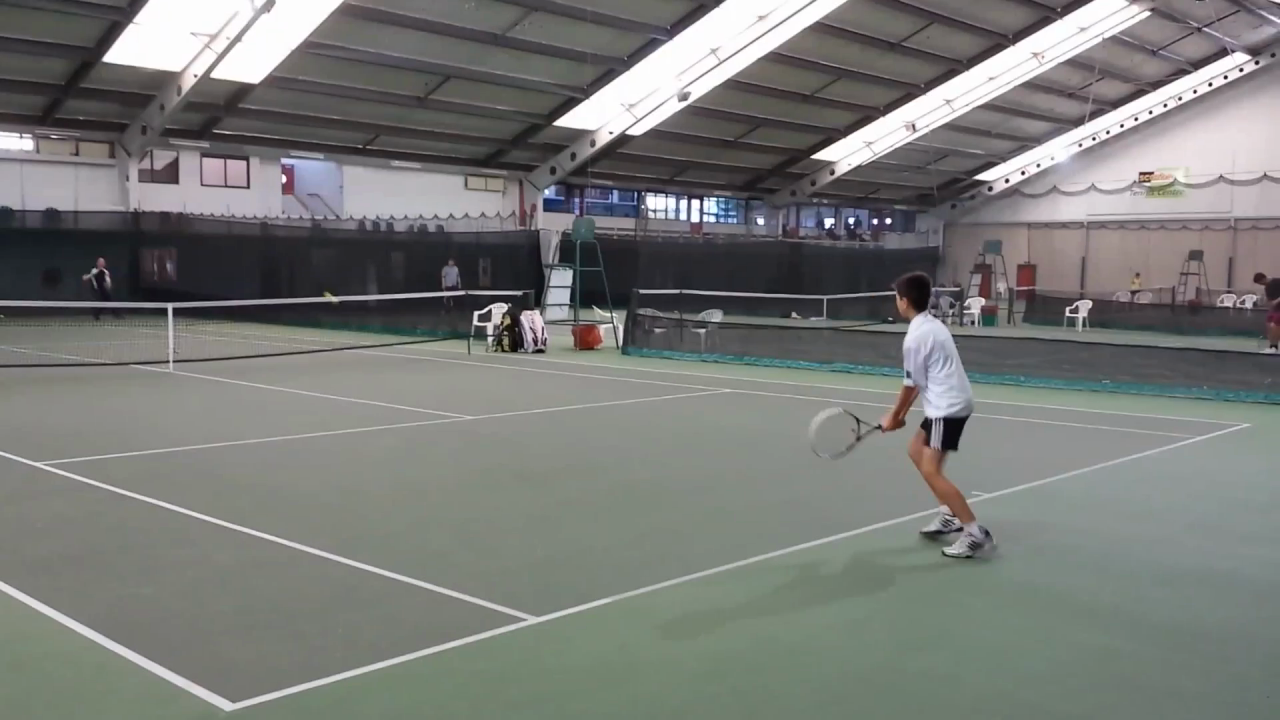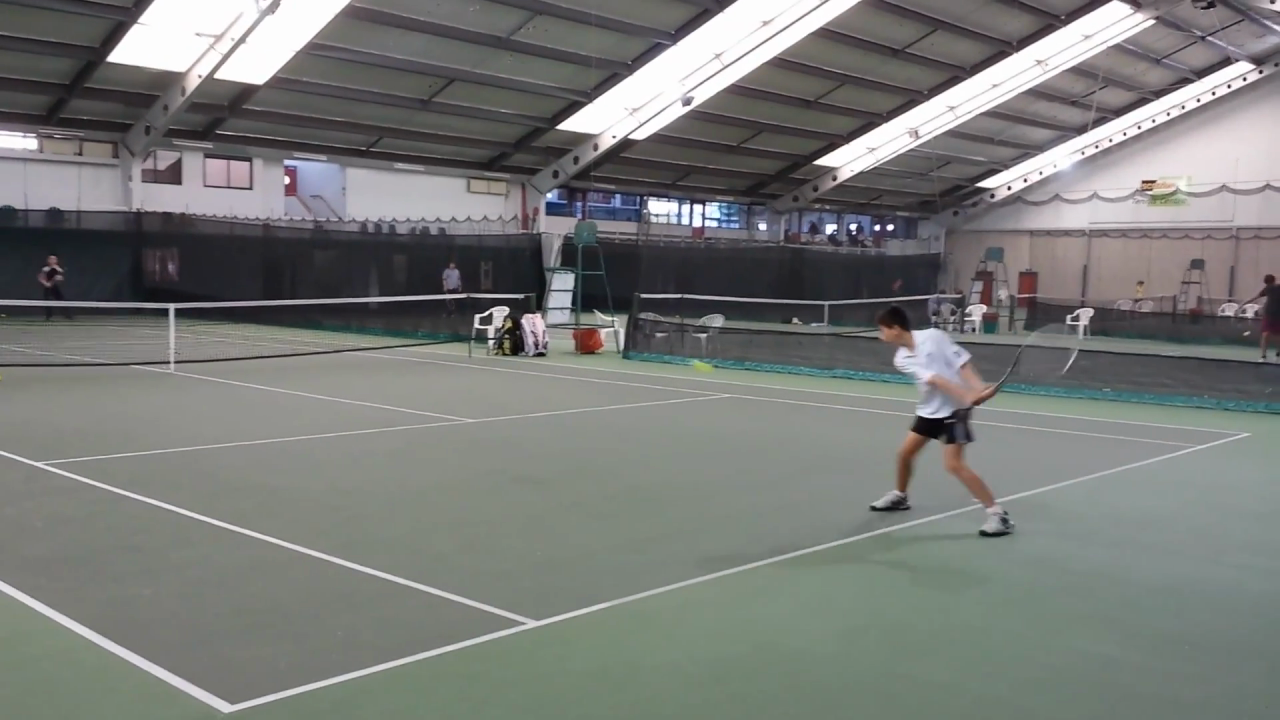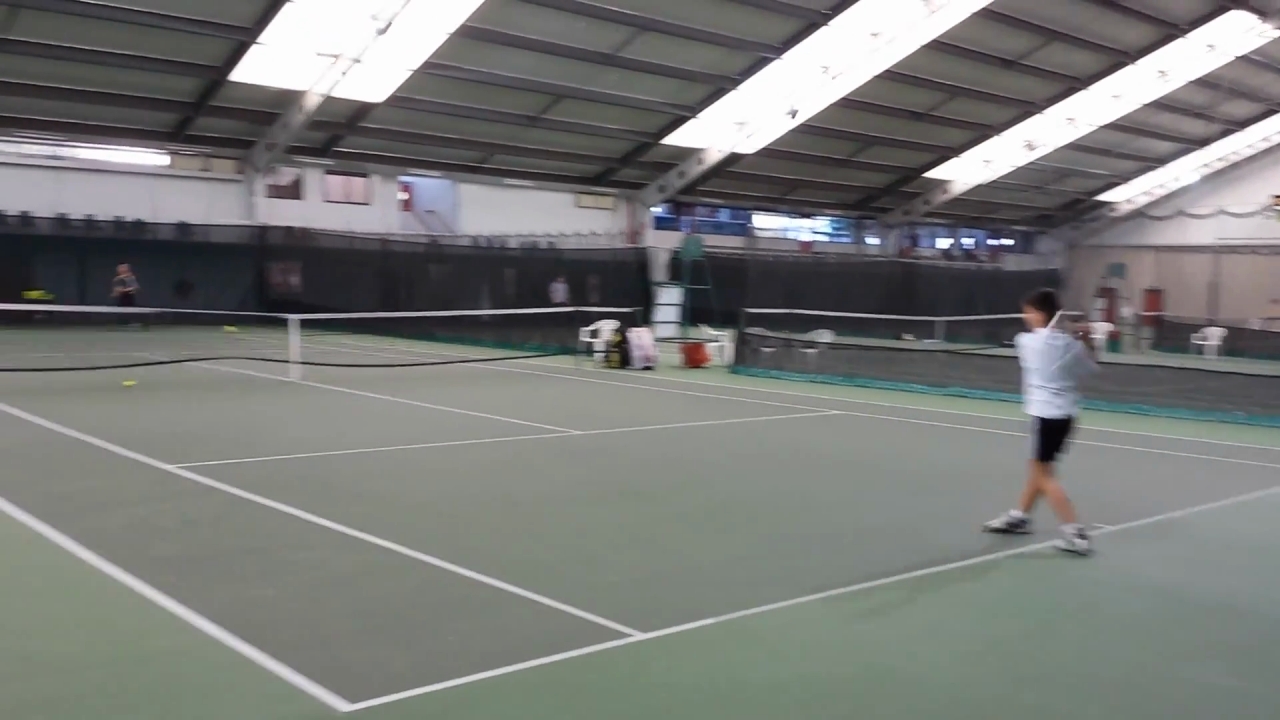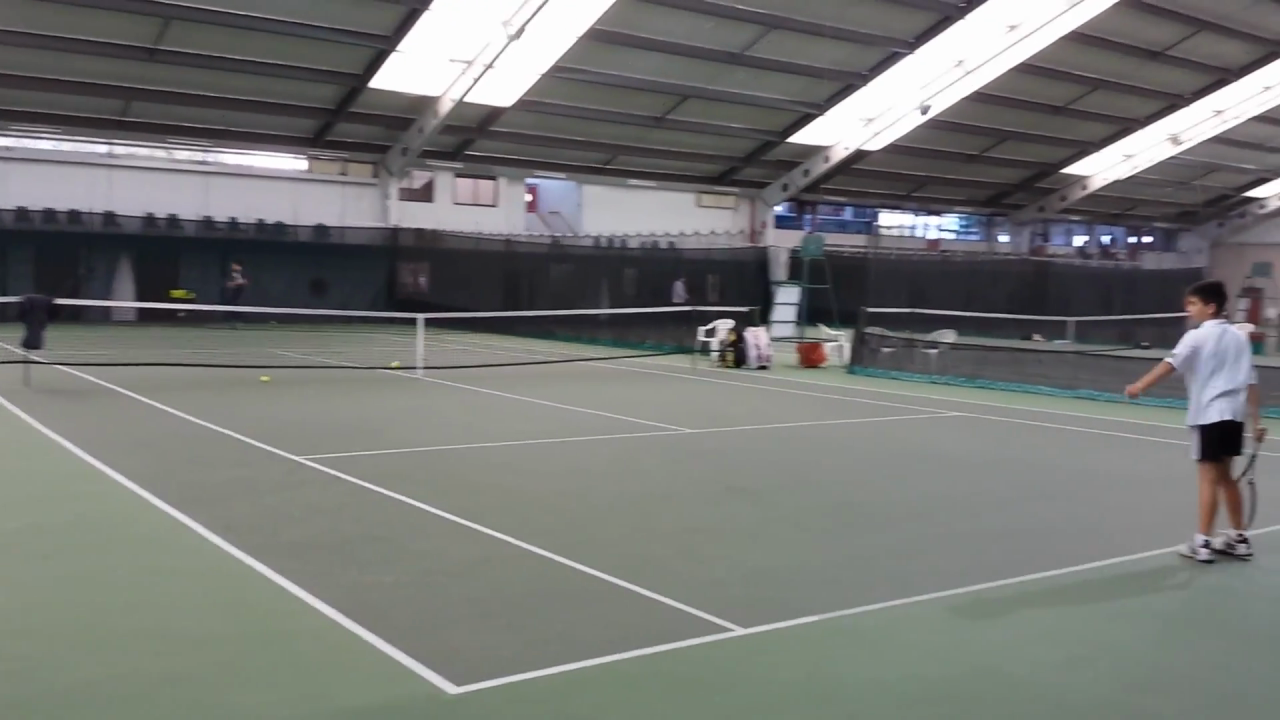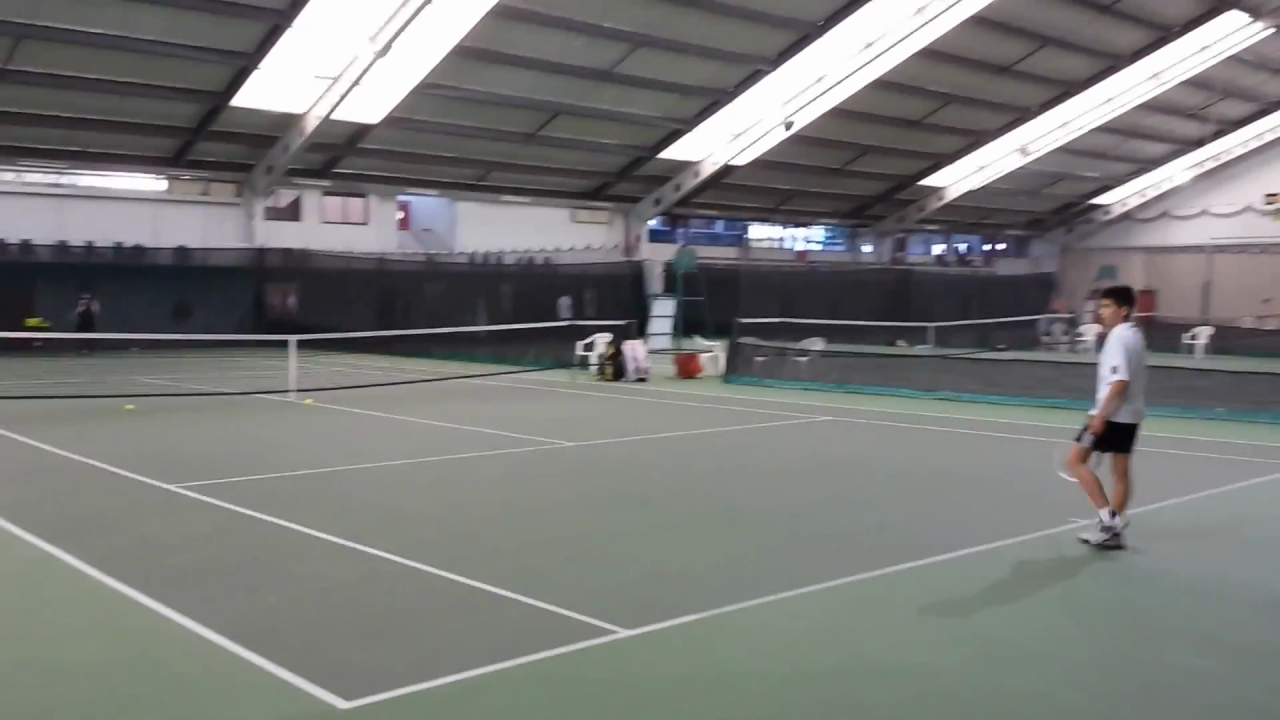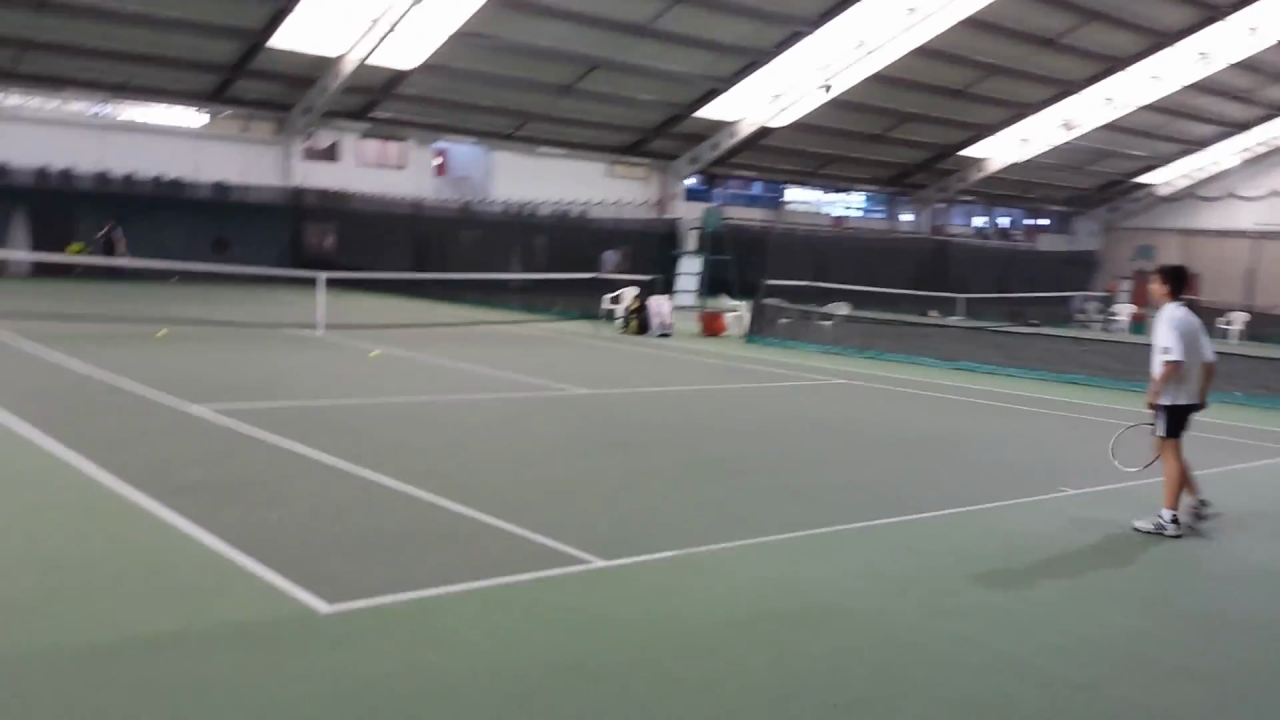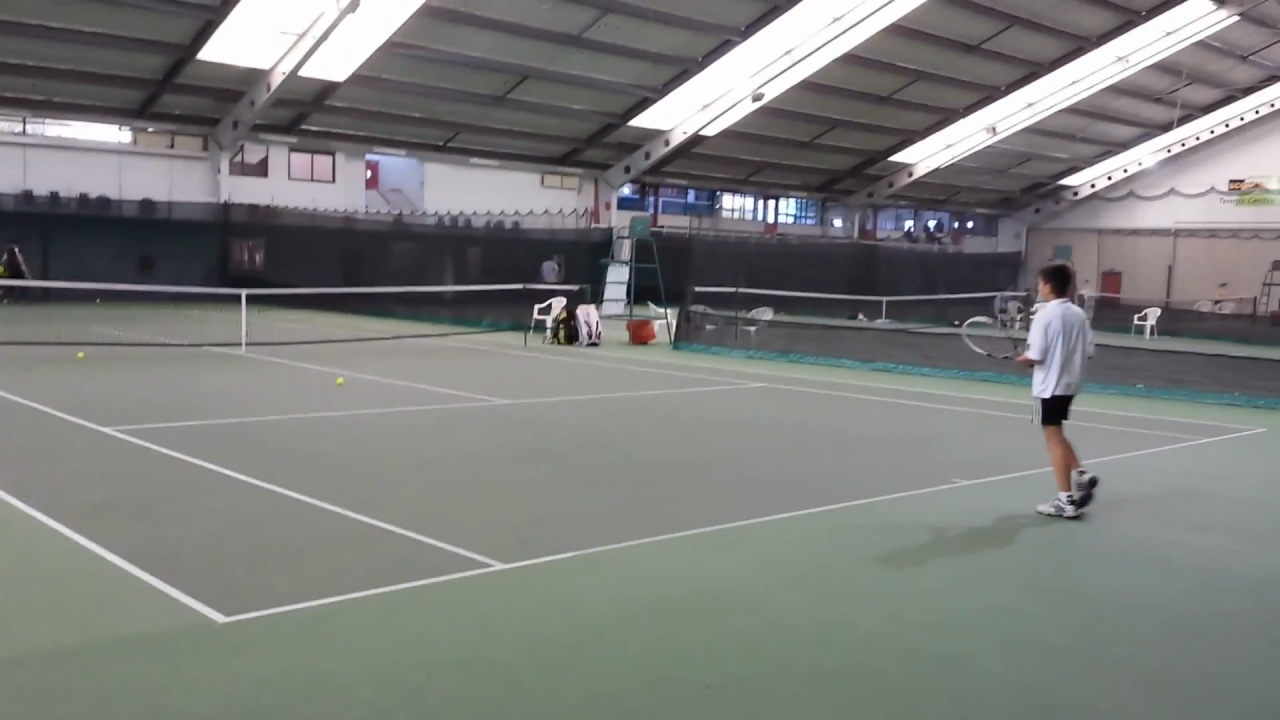
dt=0.7s
person 1, frame 1
left shoulder: (916, 336)
right shoulder: (932, 325)
left elbow: (912, 383)
left wrist: (895, 415)
right wrist: (902, 412)
left hip: (947, 408)
right hip: (946, 404)
left knee: (930, 471)
right knee: (915, 451)
left ankle: (975, 534)
right ankle: (950, 515)
person 1, frame 2
left shoulder: (933, 338)
right shoulder: (901, 358)
left elbow: (962, 363)
right elbow: (932, 380)
left wrist: (978, 388)
right wrist: (964, 395)
left hip: (955, 408)
right hip: (929, 409)
left knee: (954, 464)
right knee: (905, 452)
left ankle: (997, 515)
right ankle: (899, 496)
person 1, frame 3
left shoulder: (1026, 342)
right shoulder: (1072, 344)
right elbow: (1088, 368)
right wrist: (1084, 338)
left hip: (1044, 414)
right hip: (1066, 413)
left knee: (1044, 476)
right knee: (1039, 468)
left ankle: (1075, 533)
right ankle: (1019, 516)
person 1, frame 4
left shoulder: (1197, 337)
right shoulder: (1239, 338)
left elbow: (1171, 363)
right elbow: (1250, 382)
left wrist: (1141, 385)
right wrist: (1255, 420)
left hip: (1207, 415)
right hip: (1233, 415)
left knee: (1208, 478)
right knee: (1224, 476)
left ankle: (1202, 543)
right ankle: (1238, 538)
person 1, frame 5
left shoulder: (1118, 337)
right shoulder: (1135, 336)
left elbow: (1120, 381)
left wrist: (1100, 413)
left hip: (1112, 415)
right hip: (1131, 414)
left knee: (1076, 460)
right knee: (1121, 471)
left ankle: (1108, 517)
right ankle: (1112, 528)
person 1, frame 6
left shoulder: (1168, 317)
right shoulder: (1191, 317)
left elbow: (1173, 361)
right elbow: (1209, 360)
left wrist: (1153, 391)
right wrist: (1202, 394)
left hip: (1170, 397)
right hip: (1188, 397)
left knee: (1170, 453)
right knee: (1169, 451)
left ankle: (1168, 519)
right ankle: (1198, 501)
person 1, frame 7
left shoulder: (1044, 316)
right shoulder: (1079, 314)
left elbow: (1035, 356)
right elbow: (1088, 351)
left wrist: (1023, 359)
left hip: (1050, 386)
right hip: (1070, 384)
left knee: (1054, 440)
right knee: (1057, 436)
left ankle: (1066, 501)
right ankle: (1081, 476)
